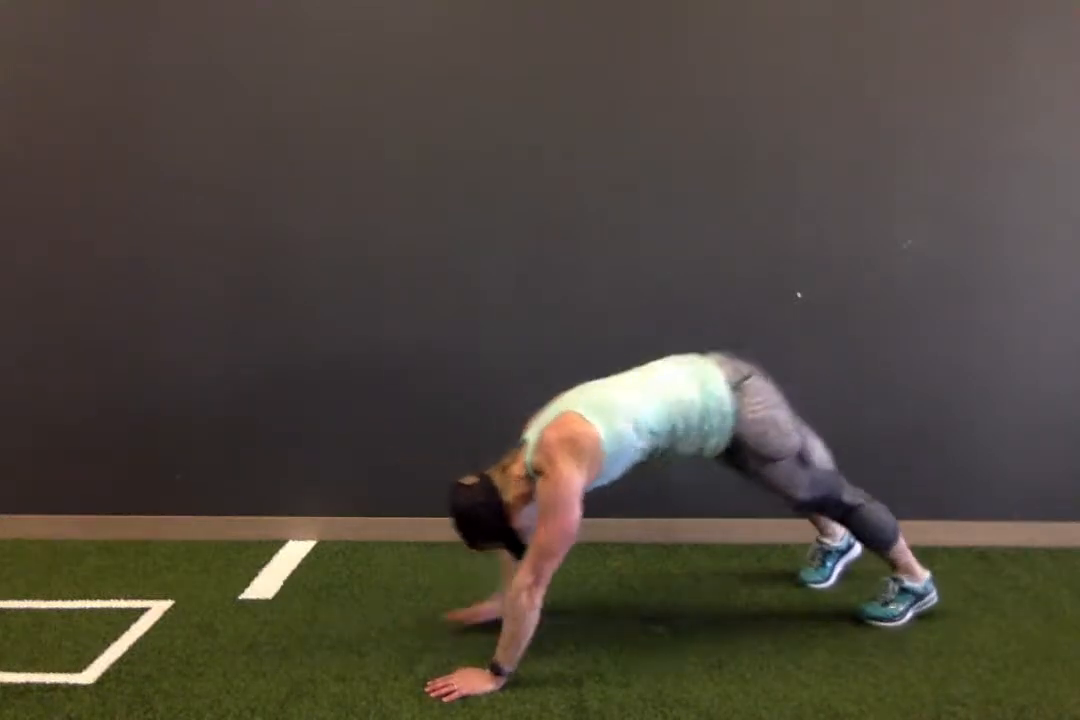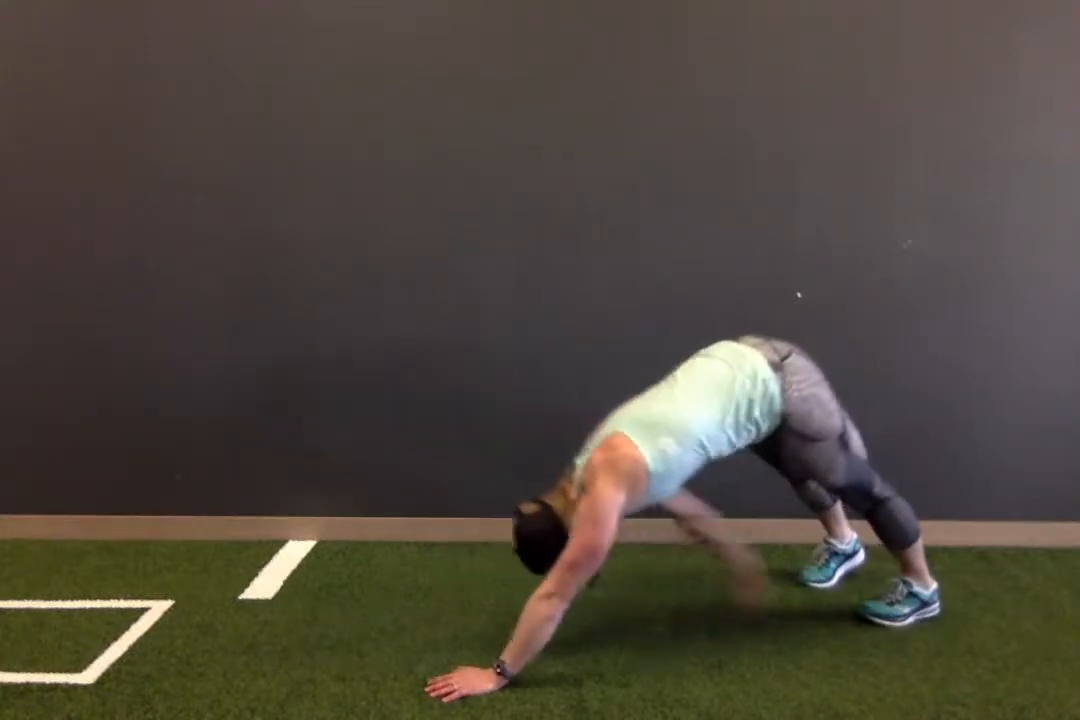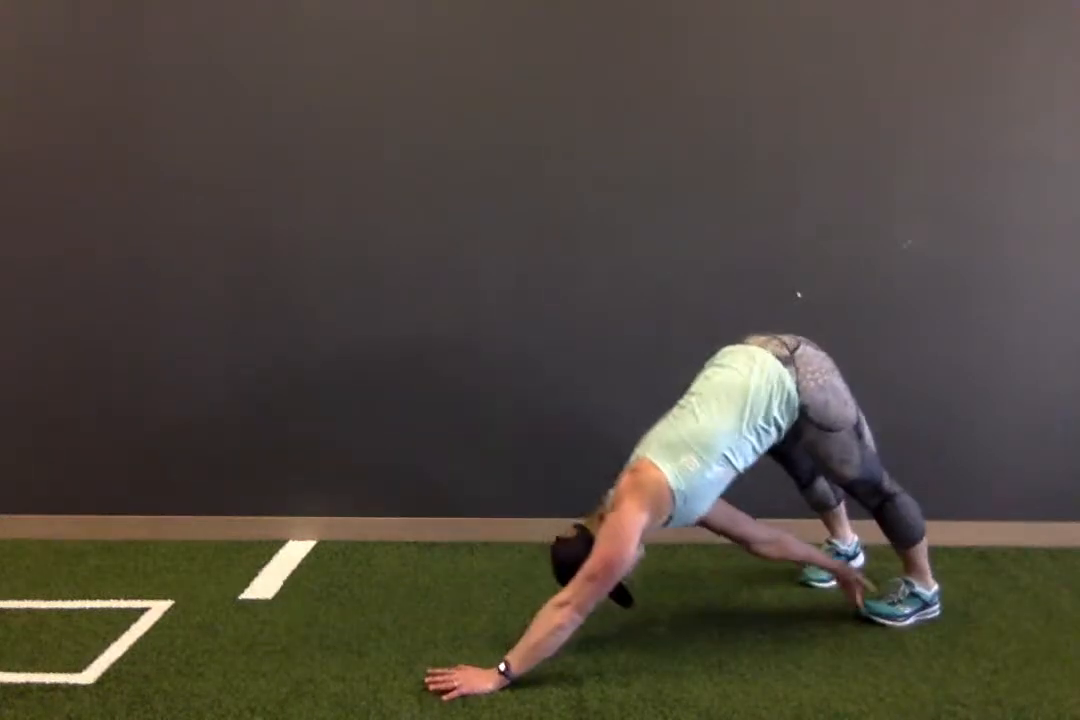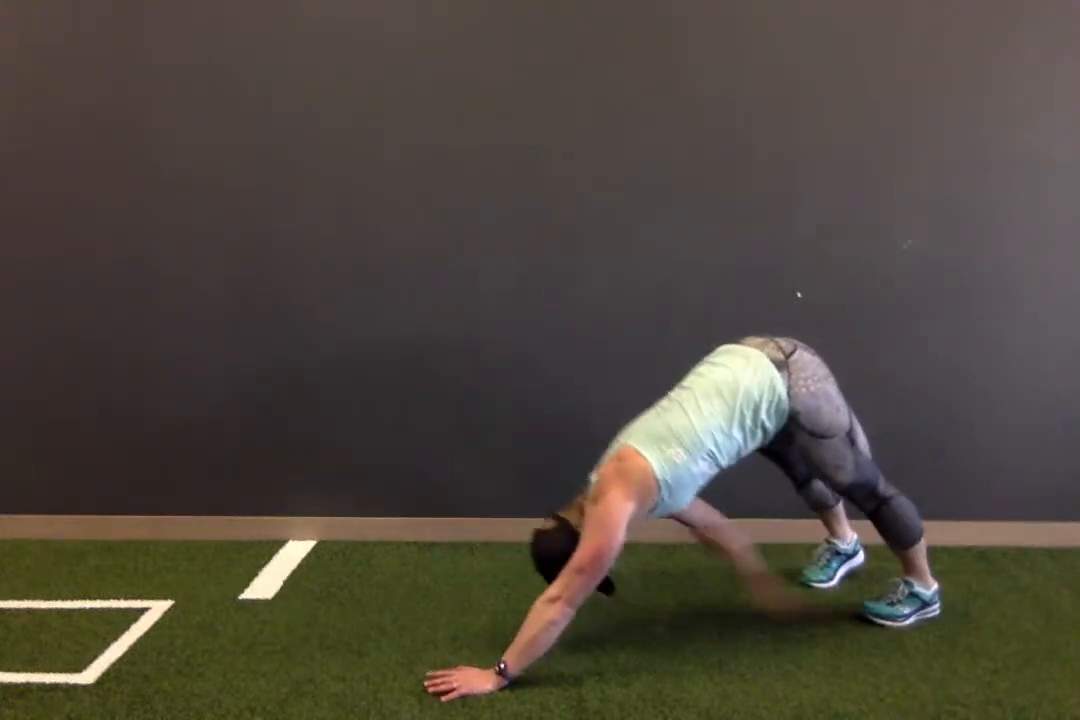
dt=0.2s
person 1, frame 1
left shoulder: (560, 467)
right shoulder: (530, 450)
left elbow: (534, 581)
right elbow: (516, 525)
left wrist: (495, 674)
right wrist: (506, 599)
left hip: (735, 404)
right hip: (706, 381)
left knee: (828, 491)
left ankle: (914, 581)
right ankle: (834, 544)
person 1, frame 2
left shoulder: (606, 489)
right shoulder: (597, 471)
left elbow: (555, 595)
right elbow: (683, 505)
left wrist: (499, 674)
right wrist: (739, 558)
left hip: (781, 385)
right hip: (741, 364)
left knee: (857, 484)
right knee: (801, 466)
left ankle: (920, 587)
right ankle: (841, 545)
person 1, frame 3
left shoulder: (631, 514)
right shoulder: (655, 493)
left elbow: (569, 608)
right elbow: (751, 534)
right wrist: (829, 567)
left hip: (796, 378)
right hip: (757, 365)
left knee: (869, 484)
right knee: (800, 463)
left ankle: (922, 589)
right ankle: (844, 546)
person 1, frame 4
left shoulder: (615, 501)
right shoulder: (619, 483)
left elbow: (561, 600)
right elbow: (706, 521)
left wrist: (497, 675)
right wrist: (757, 575)
left hip: (790, 384)
right hip: (753, 365)
left knee: (863, 487)
right knee: (798, 464)
left ankle: (922, 588)
right ankle: (843, 545)
